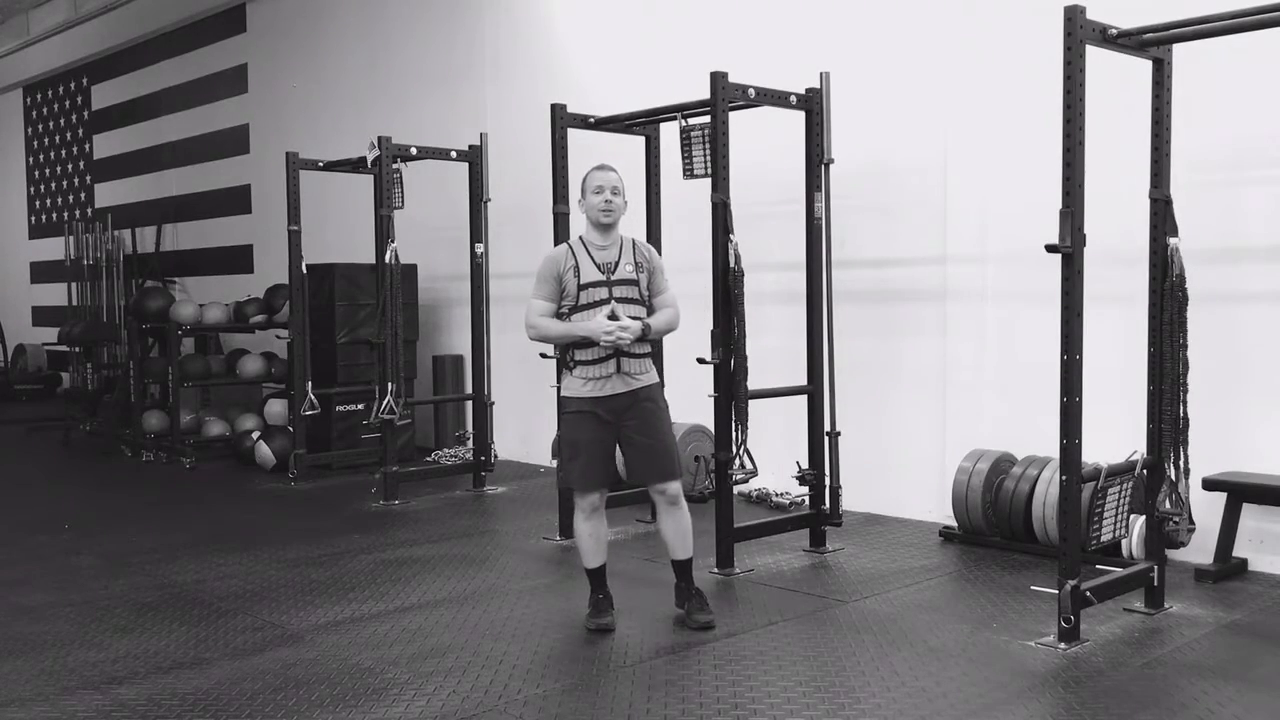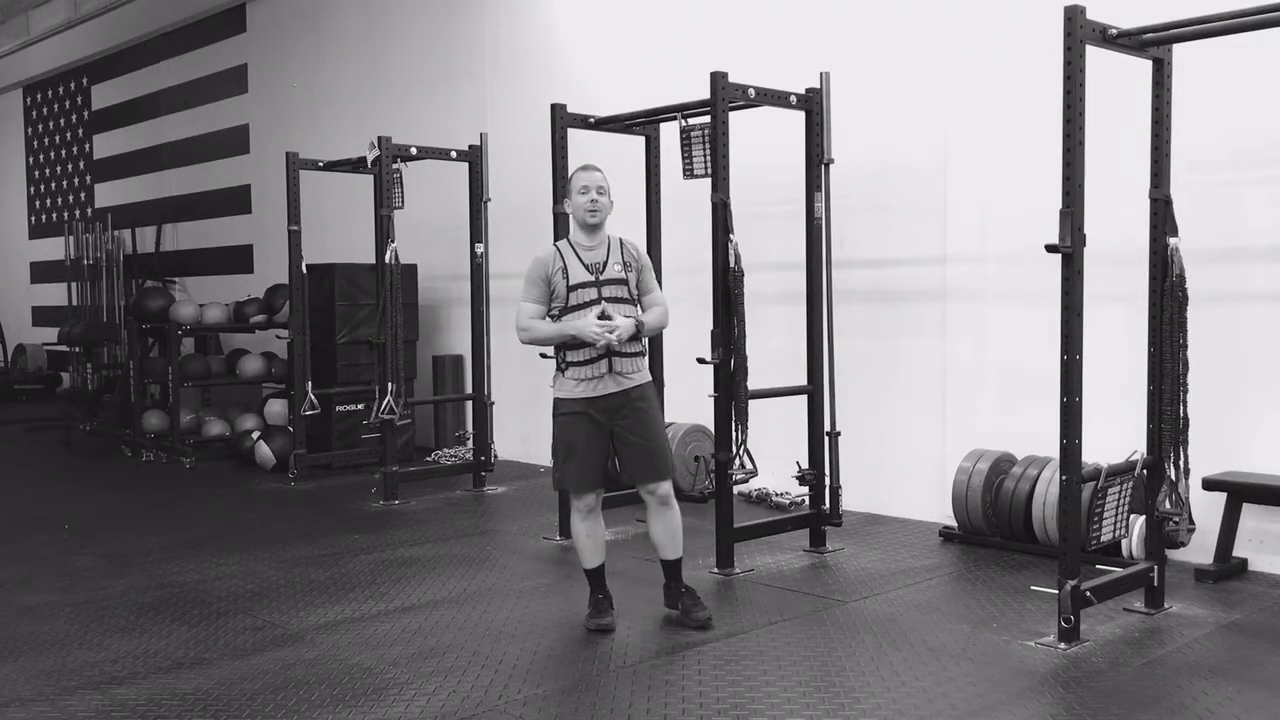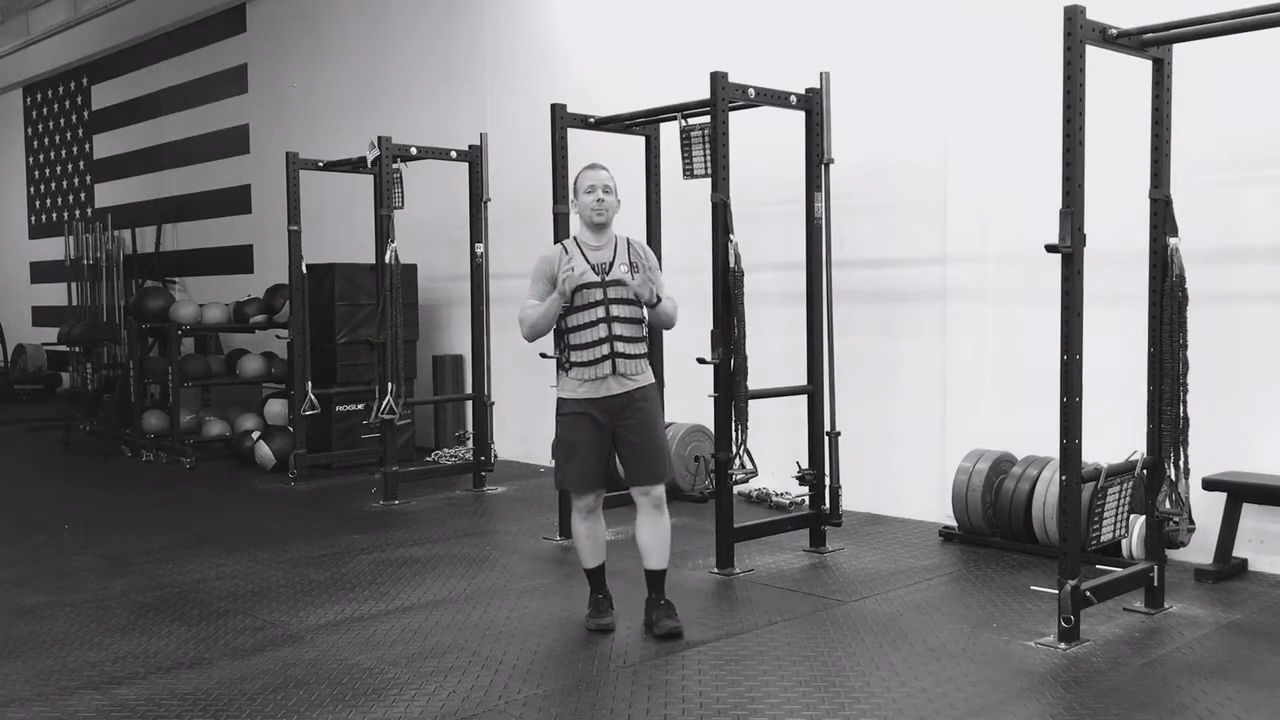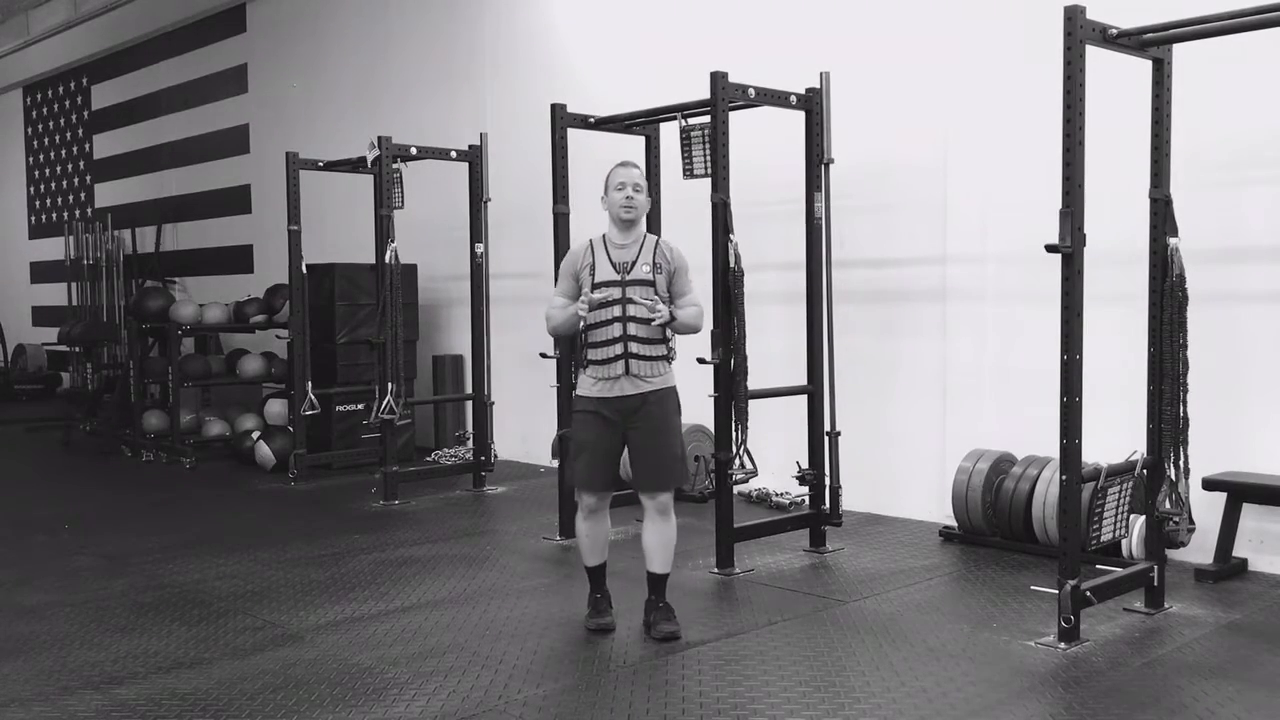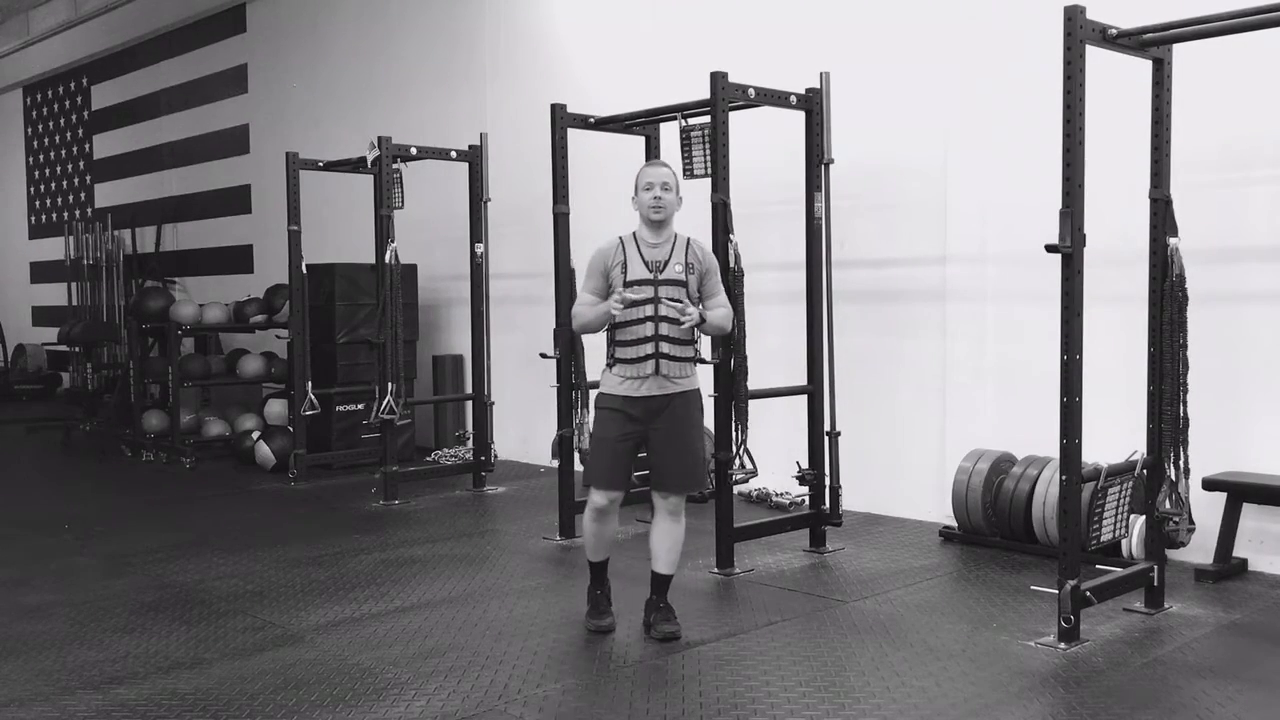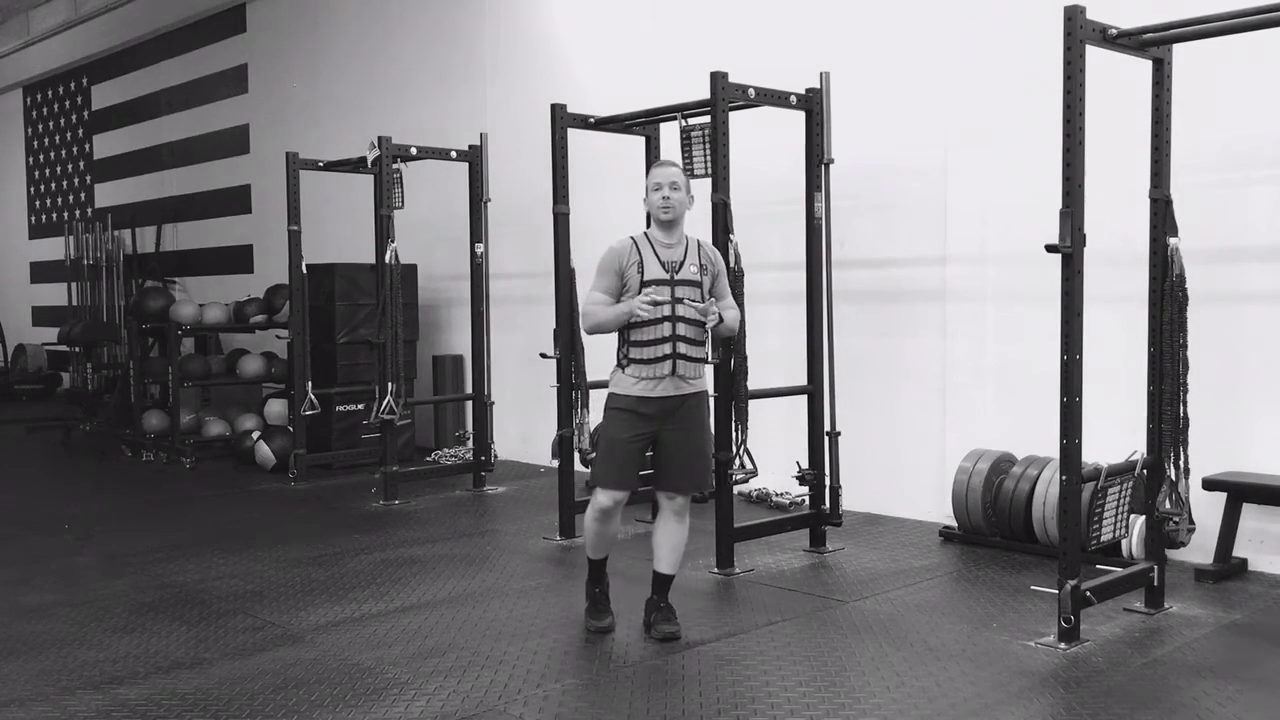
dt=0.5s
person 1, frame 1
left shoulder: (645, 254)
right shoulder: (559, 259)
left elbow: (671, 314)
right elbow: (535, 325)
left wrist: (641, 328)
right wrist: (587, 329)
left hip: (641, 389)
right hip: (583, 395)
left knee: (669, 490)
right knee: (589, 499)
left ankle: (687, 589)
right ankle: (599, 595)
person 1, frame 2
left shoulder: (633, 253)
right shoulder: (547, 262)
left elbow: (660, 311)
right elbow: (526, 329)
left wrist: (635, 322)
right wrist: (574, 327)
left hip: (634, 388)
right hip: (577, 395)
left knee: (659, 489)
right knee: (585, 499)
left ankle: (676, 586)
right ankle: (599, 595)
person 1, frame 3
left shoulder: (639, 253)
right shoulder: (553, 259)
left elbow: (670, 319)
right elbow: (528, 328)
left wrist: (653, 299)
right wrist: (561, 295)
left hip: (636, 390)
right hip: (580, 396)
left knee: (652, 495)
right knee: (586, 500)
left ankle: (657, 600)
right ankle: (599, 595)
person 1, frame 4
left shoulder: (668, 254)
right shoulder: (579, 255)
left elbow: (696, 316)
right elbow: (552, 322)
left wrist: (670, 316)
right wrist: (576, 312)
left hip: (654, 392)
right hip: (596, 394)
left knee: (659, 499)
right knee: (590, 499)
left ankle: (657, 601)
right ankle: (598, 593)
person 1, frame 5
left shoulder: (699, 255)
right shoulder: (609, 253)
left elbow: (725, 318)
right elbow: (578, 319)
left wrist: (699, 317)
right wrist: (607, 309)
left hip: (677, 394)
right hip: (619, 393)
left knee: (671, 501)
right knee: (602, 498)
left ankle: (658, 601)
right ankle: (598, 588)
person 1, frame 6
left shoulder: (709, 256)
right shoulder: (621, 253)
left elbow: (733, 318)
right elbow: (589, 319)
left wrist: (717, 317)
right wrist: (628, 307)
left hip: (688, 395)
right hip: (631, 394)
left knee: (675, 501)
right knee: (607, 499)
left ankle: (659, 602)
right ankle: (596, 584)
